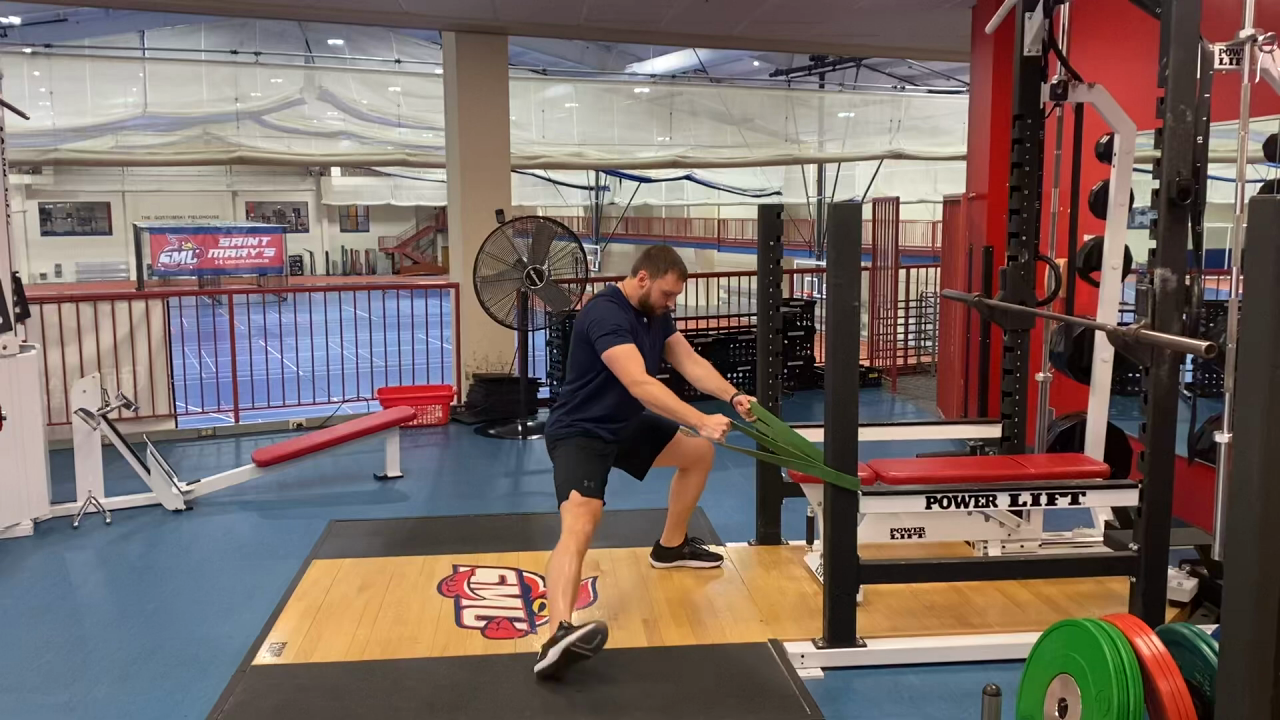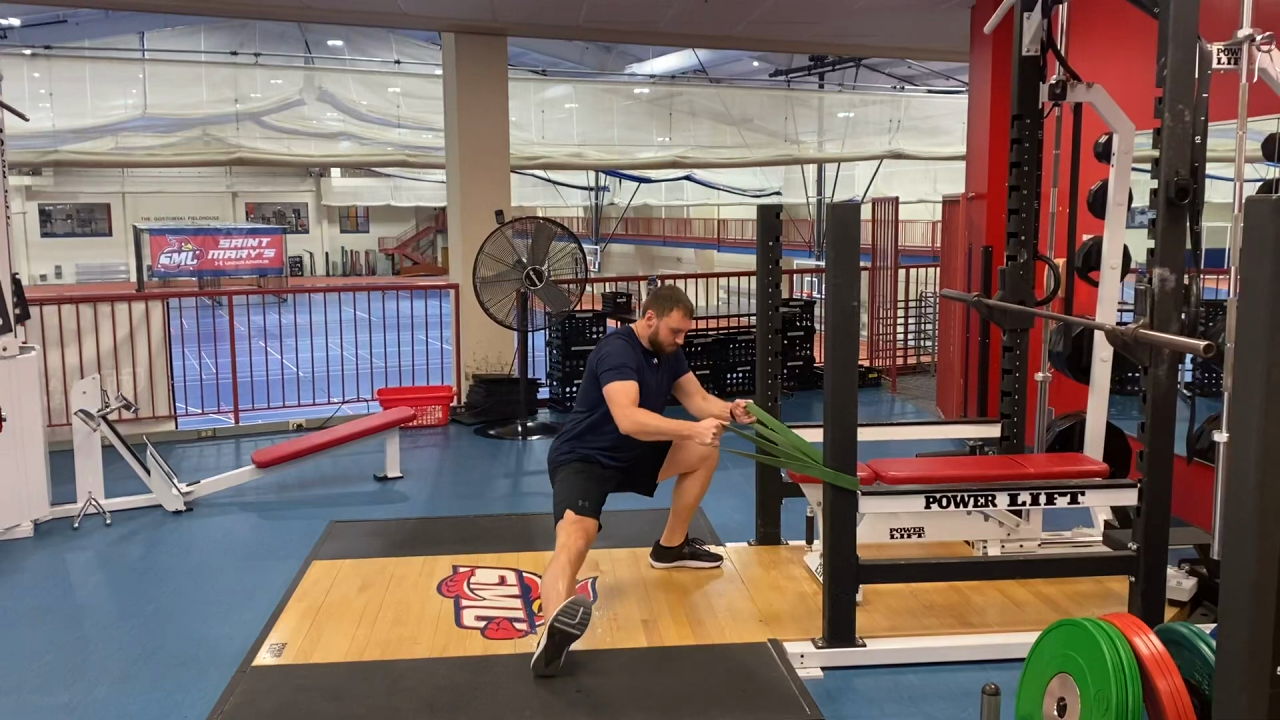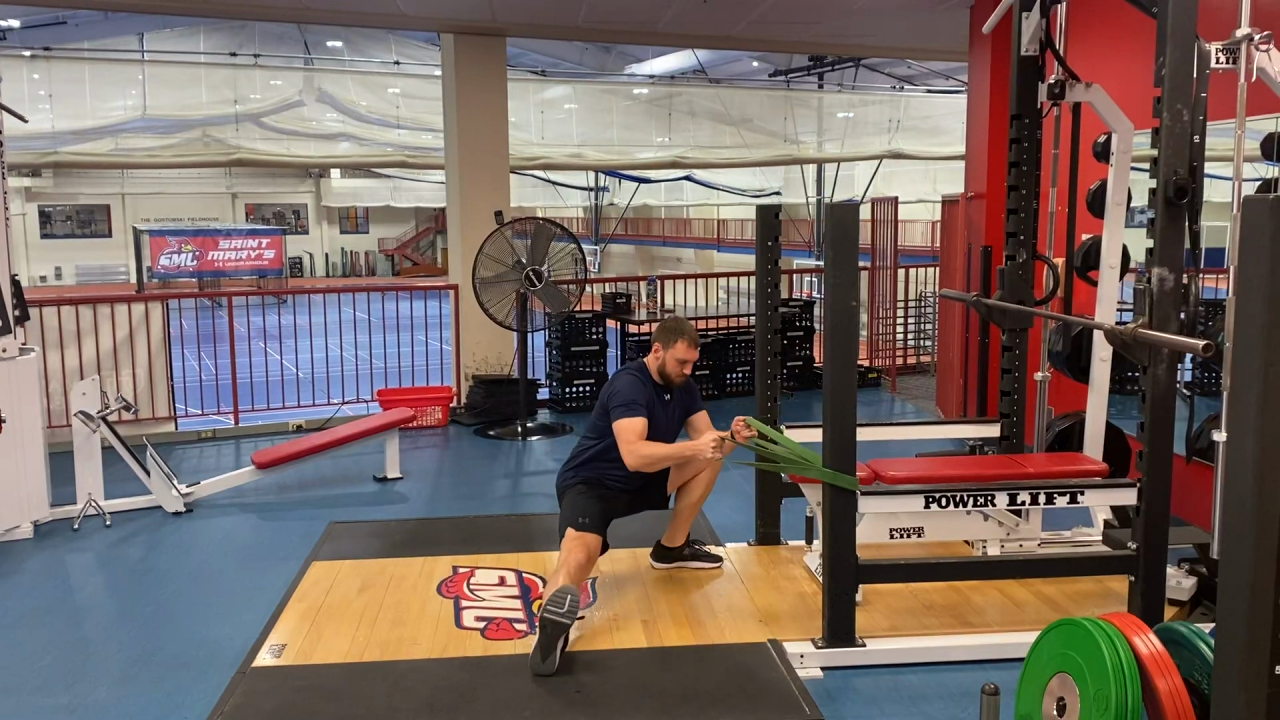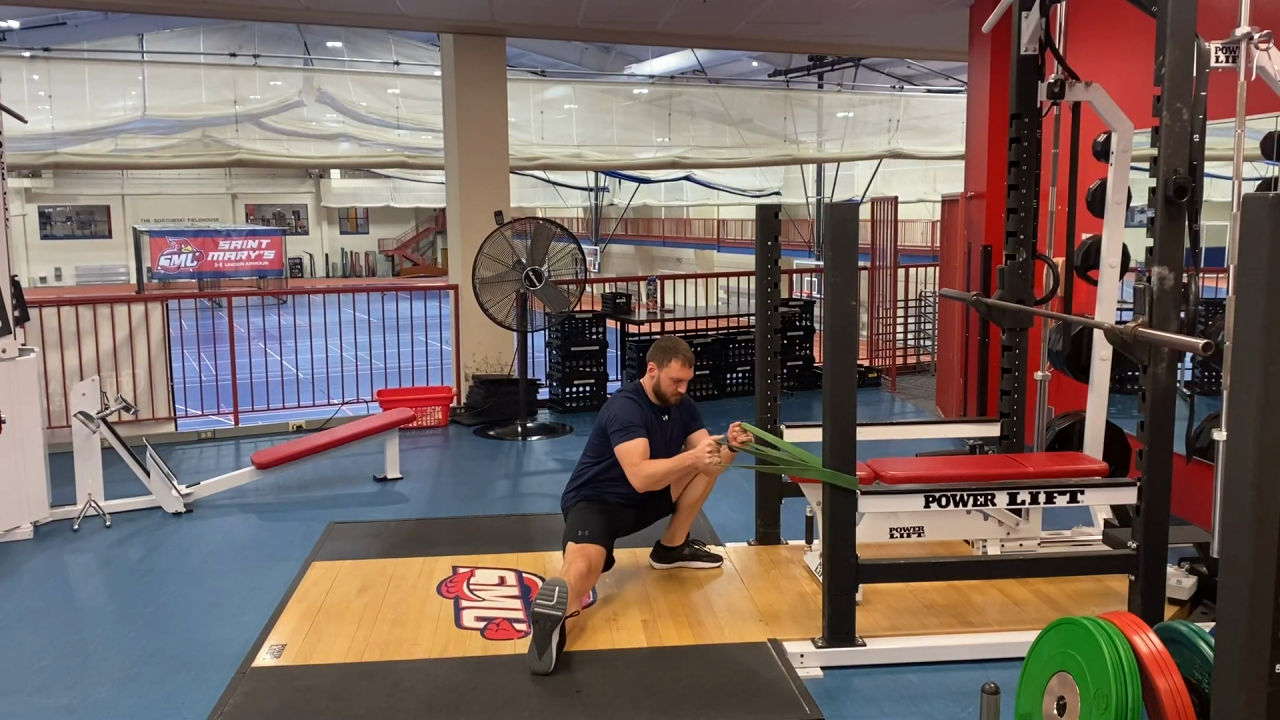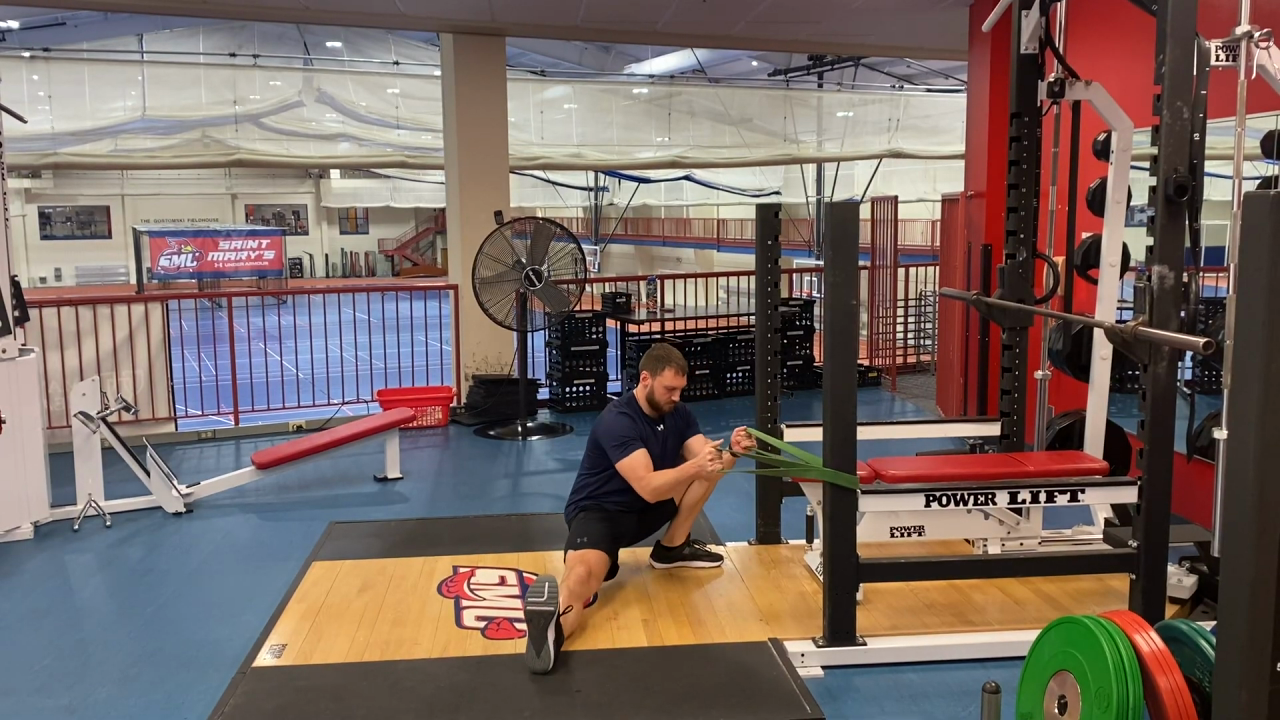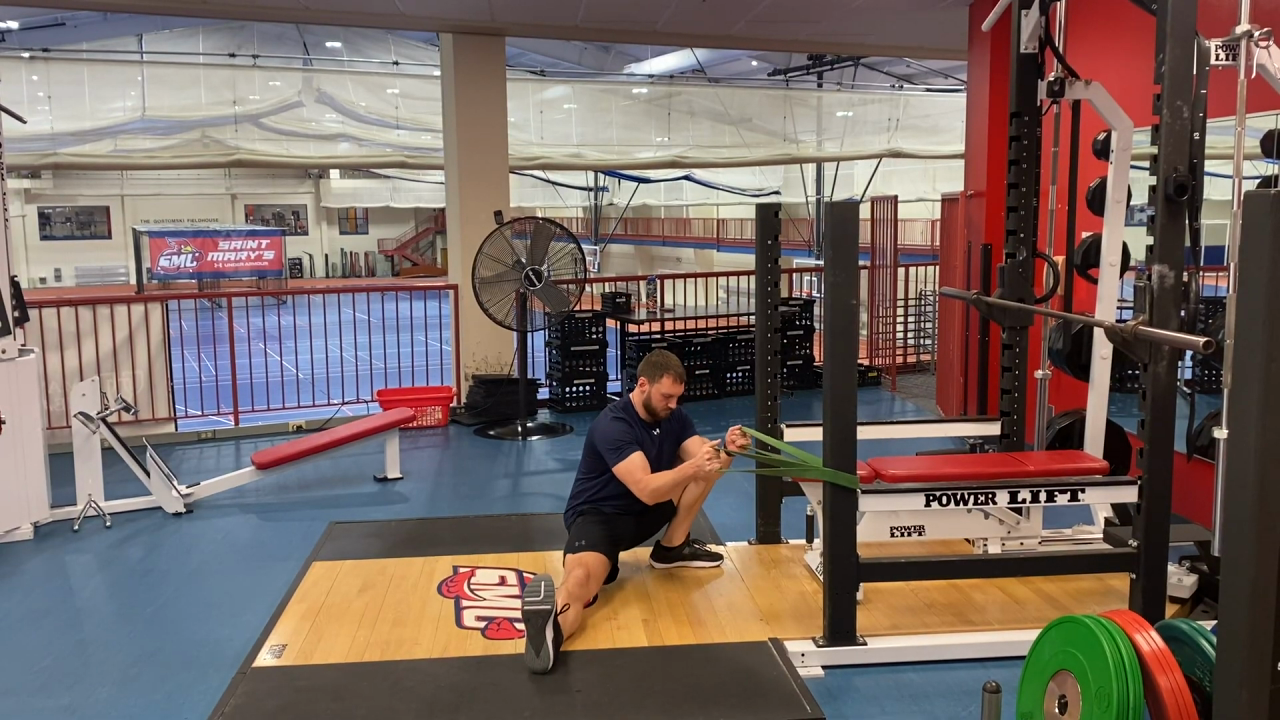
dt=0.4s
person 1, frame 1
left shoulder: (654, 313)
right shoulder: (605, 313)
left elbow: (690, 362)
right elbow: (640, 384)
left wrist: (733, 396)
right wrist: (701, 422)
left hip: (624, 424)
right hip: (579, 431)
left knee: (698, 455)
right knee: (580, 526)
left ankle: (671, 545)
right ankle: (559, 636)
person 1, frame 2
left shoulder: (668, 351)
right shoulder: (617, 351)
left elbow: (697, 399)
right elbow: (627, 419)
left wrist: (729, 410)
right wrist: (692, 429)
left hip: (629, 454)
right hip: (582, 459)
left knee: (705, 455)
right knee: (573, 543)
left ankle: (671, 546)
right ankle: (553, 630)
person 1, frame 3
left shoulder: (683, 386)
right shoulder: (629, 385)
left elbow: (704, 438)
right elbow: (634, 455)
left wrist: (731, 437)
right wrist: (693, 448)
left hip: (637, 481)
right hip: (589, 483)
left knee: (707, 464)
right knee: (577, 556)
left ankle: (672, 547)
right ankle: (552, 627)
person 1, frame 4
left shoulder: (683, 406)
right shoulder: (625, 407)
left elbow: (709, 464)
right elbow: (640, 476)
left wrist: (729, 447)
right wrist: (692, 457)
left hip: (641, 501)
right hip: (594, 502)
left knee: (707, 468)
right knee: (580, 569)
left ankle: (672, 548)
right ankle: (551, 625)
person 1, frame 5
left shoulder: (678, 414)
right shoulder: (617, 421)
left elbow: (706, 468)
right elbow: (648, 487)
left wrist: (730, 452)
right wrist: (695, 465)
left hip: (644, 509)
right hip: (598, 512)
left knee: (710, 469)
right knee: (582, 575)
left ankle: (672, 547)
person 1, frame 6
left shoulder: (674, 416)
right shoulder: (612, 426)
left elbow: (703, 465)
right elbow: (647, 489)
left wrist: (726, 451)
right wrist: (694, 466)
left hip: (644, 512)
right hip: (598, 515)
left knee: (706, 469)
right knee: (581, 578)
left ankle: (672, 548)
